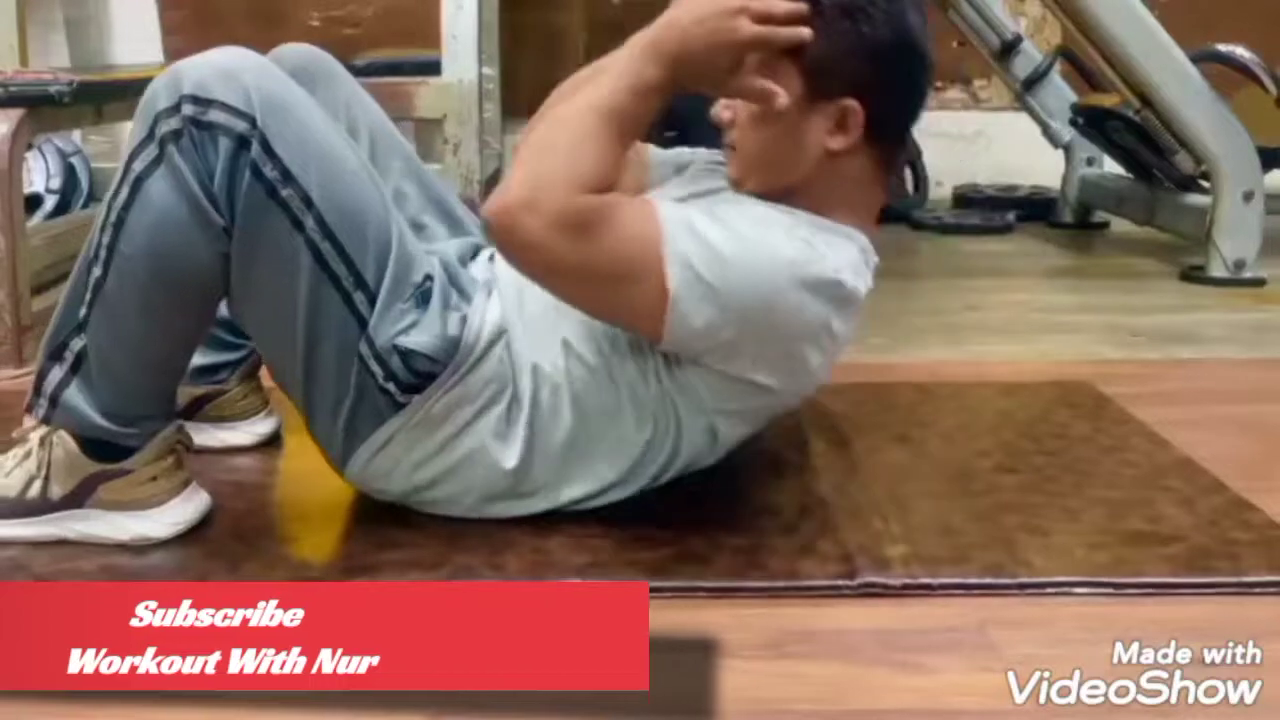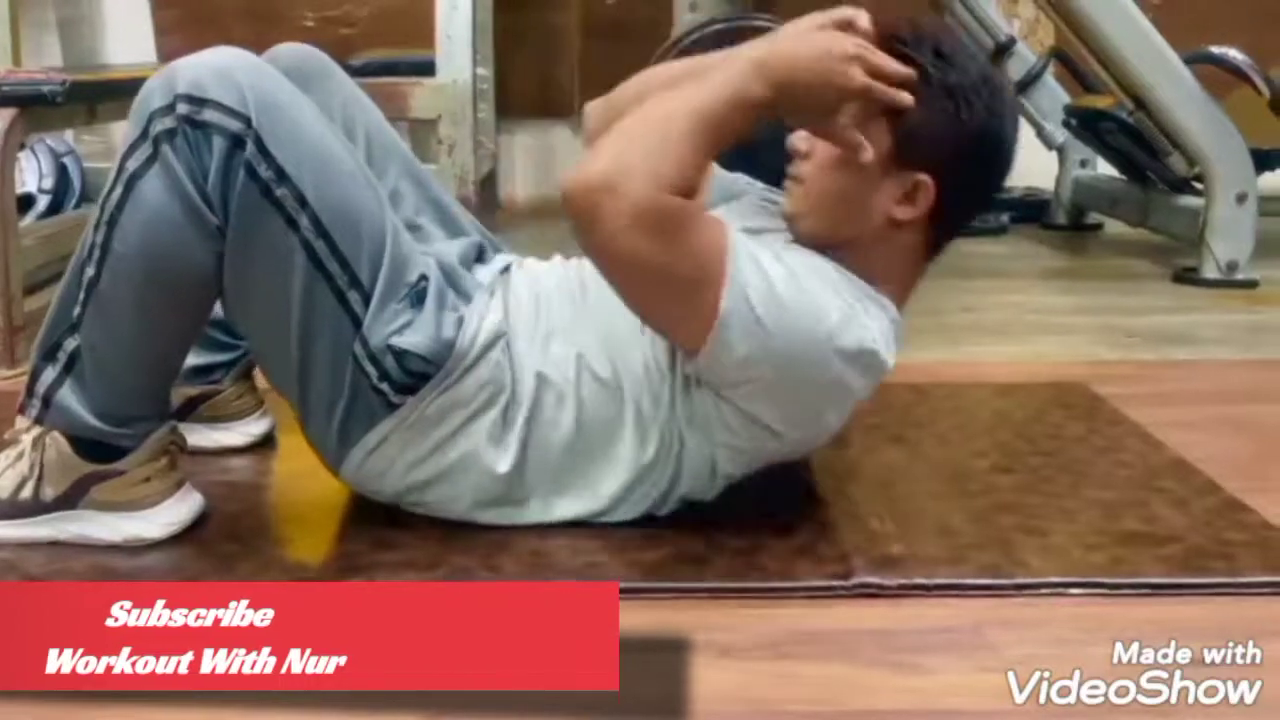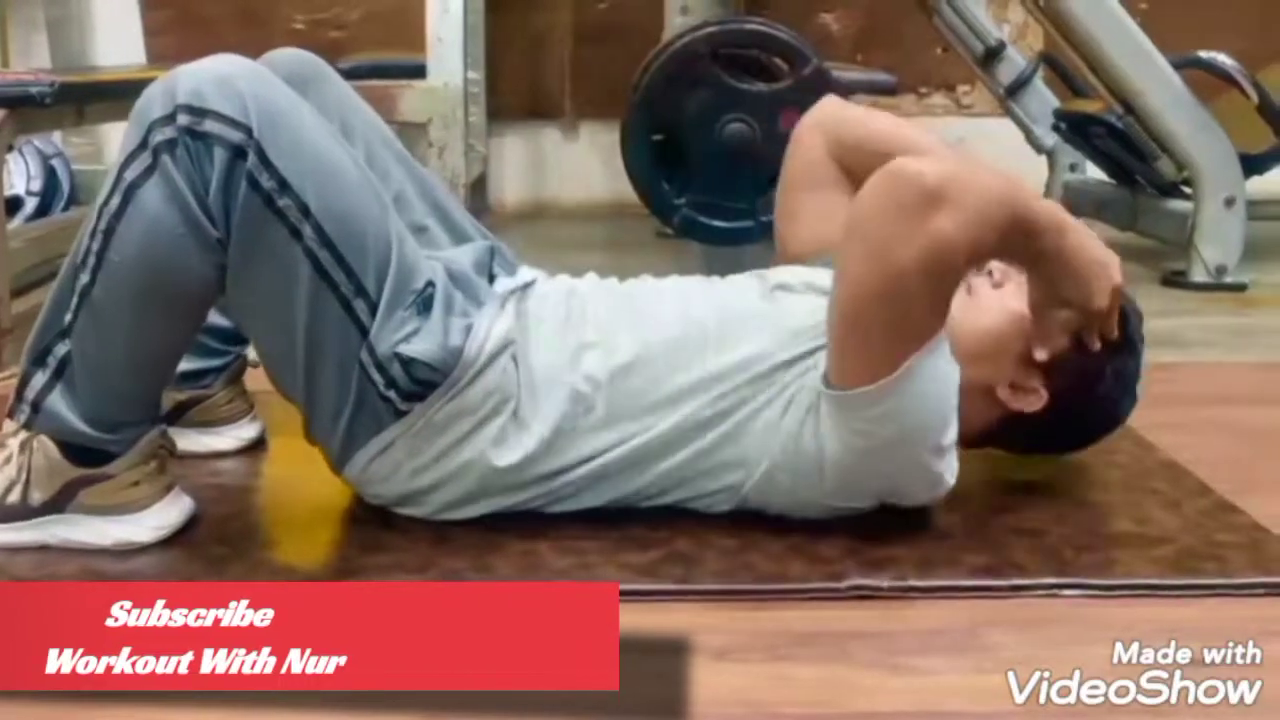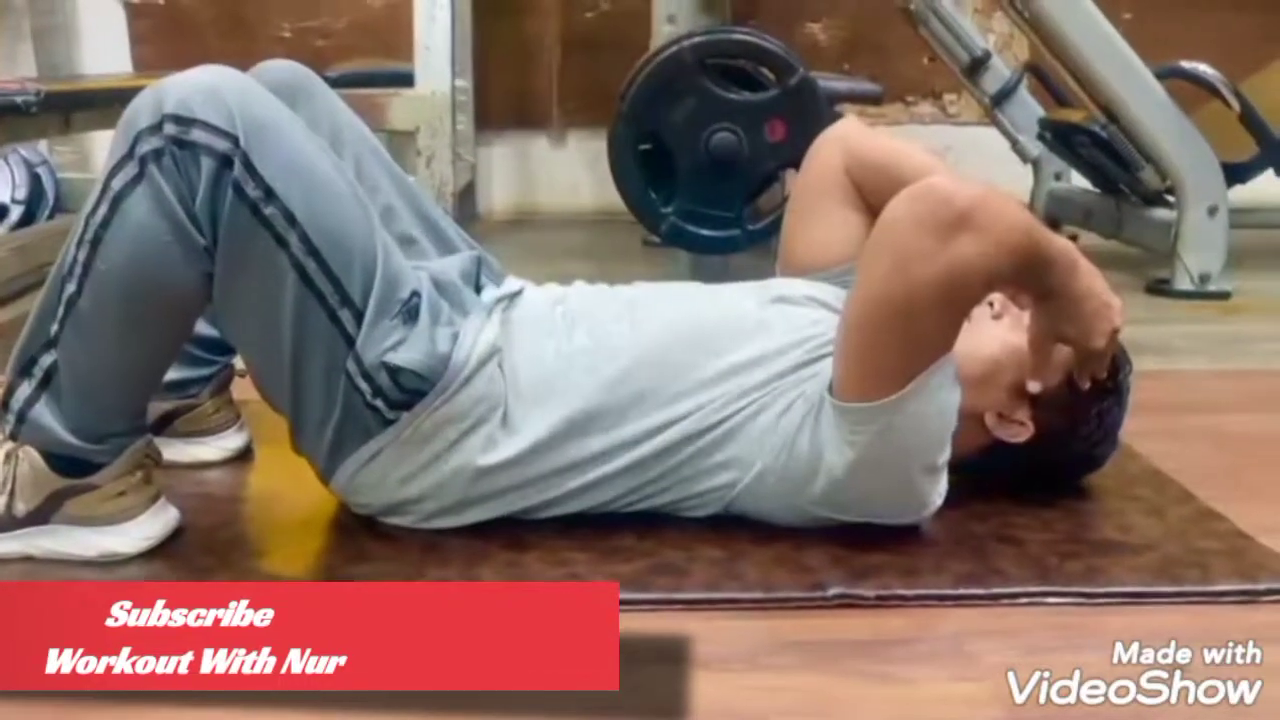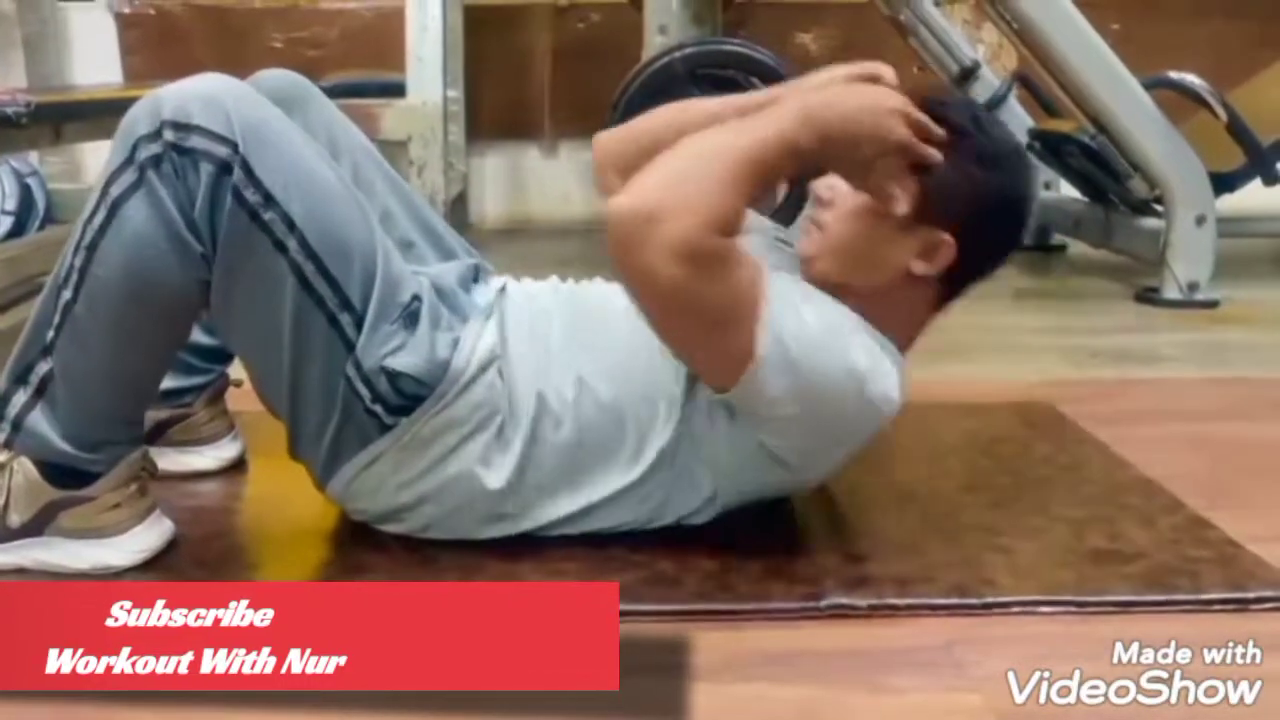
dt=0.4s
person 1, frame 1
left shoulder: (784, 276)
right shoulder: (777, 201)
left elbow: (530, 214)
right elbow: (581, 159)
left hip: (429, 407)
right hip: (472, 313)
left knee: (213, 104)
left ankle: (99, 456)
right ankle: (213, 376)
person 1, frame 2
left shoulder: (822, 338)
right shoulder: (802, 241)
left elbow: (603, 191)
right elbow: (614, 121)
left hip: (430, 400)
right hip: (477, 307)
left knee: (206, 102)
left ankle: (96, 457)
right ankle: (198, 374)
person 1, frame 3
left shoulder: (891, 440)
right shoulder: (866, 332)
left elbow: (923, 198)
right elbow: (825, 133)
left wrist: (1053, 239)
right wrist: (1034, 219)
left hip: (434, 400)
right hip: (495, 313)
left knee: (206, 112)
right knee: (283, 79)
right ankle: (193, 382)
person 1, frame 4
left shoulder: (884, 458)
right shoulder: (853, 331)
left elbow: (948, 226)
right elbow: (843, 151)
left wrist: (1061, 270)
right wrist: (1039, 255)
left hip: (419, 408)
right hip: (482, 321)
left knee: (194, 123)
right knee: (271, 91)
right ankle: (182, 390)
person 1, frame 5
left shoulder: (841, 373)
right shoulder: (814, 287)
left elbow: (643, 232)
right elbow: (620, 162)
left wrist: (793, 121)
right wrist: (800, 106)
left hip: (420, 421)
right hip: (480, 328)
left knee: (193, 126)
right knee: (270, 95)
right ankle: (175, 397)
